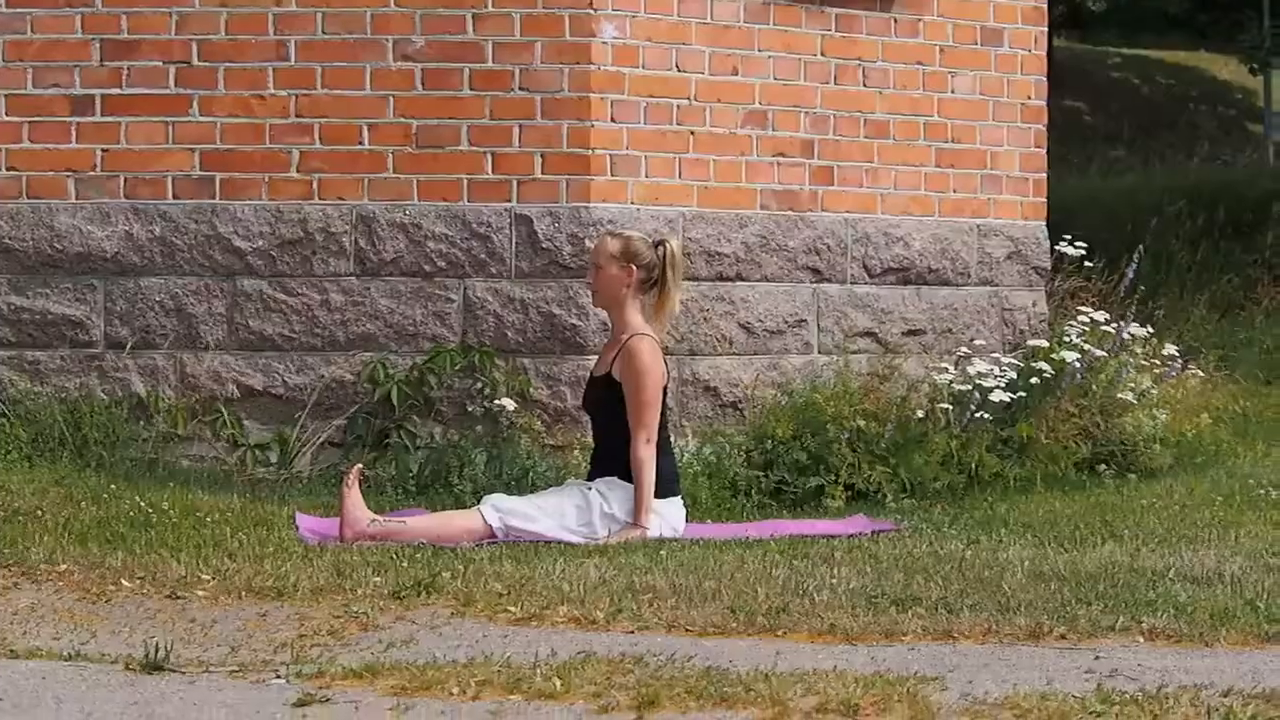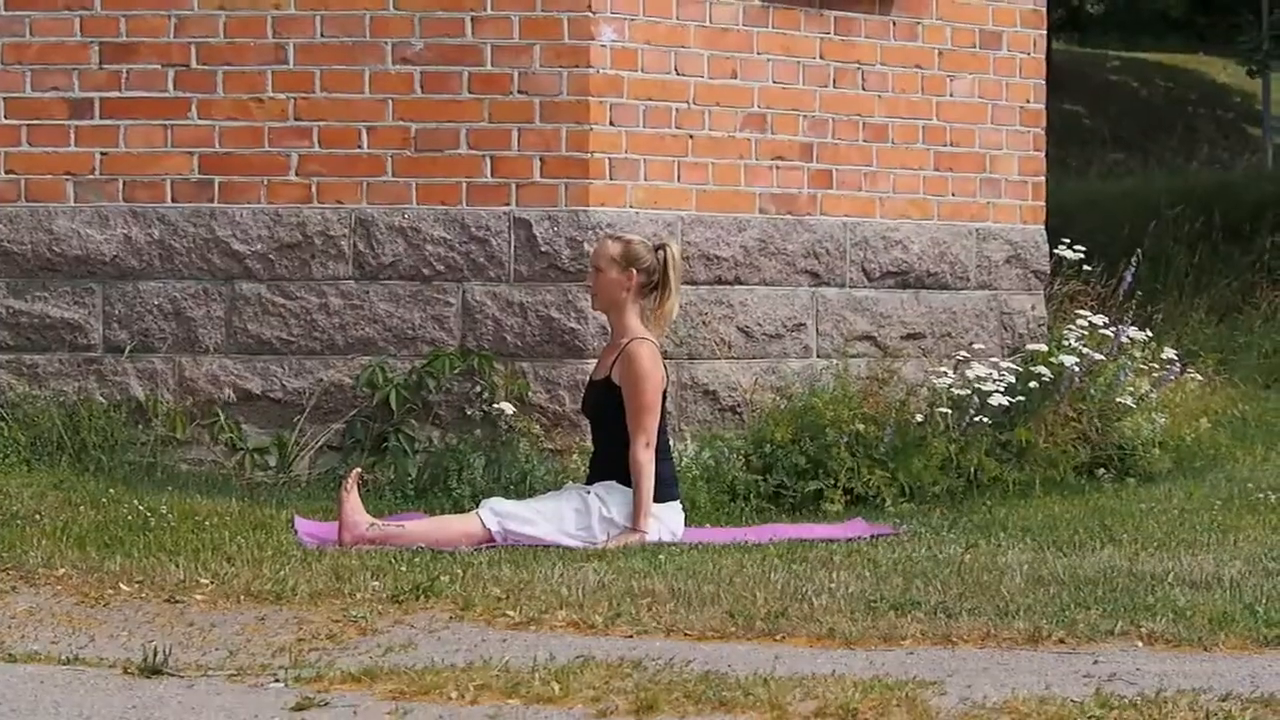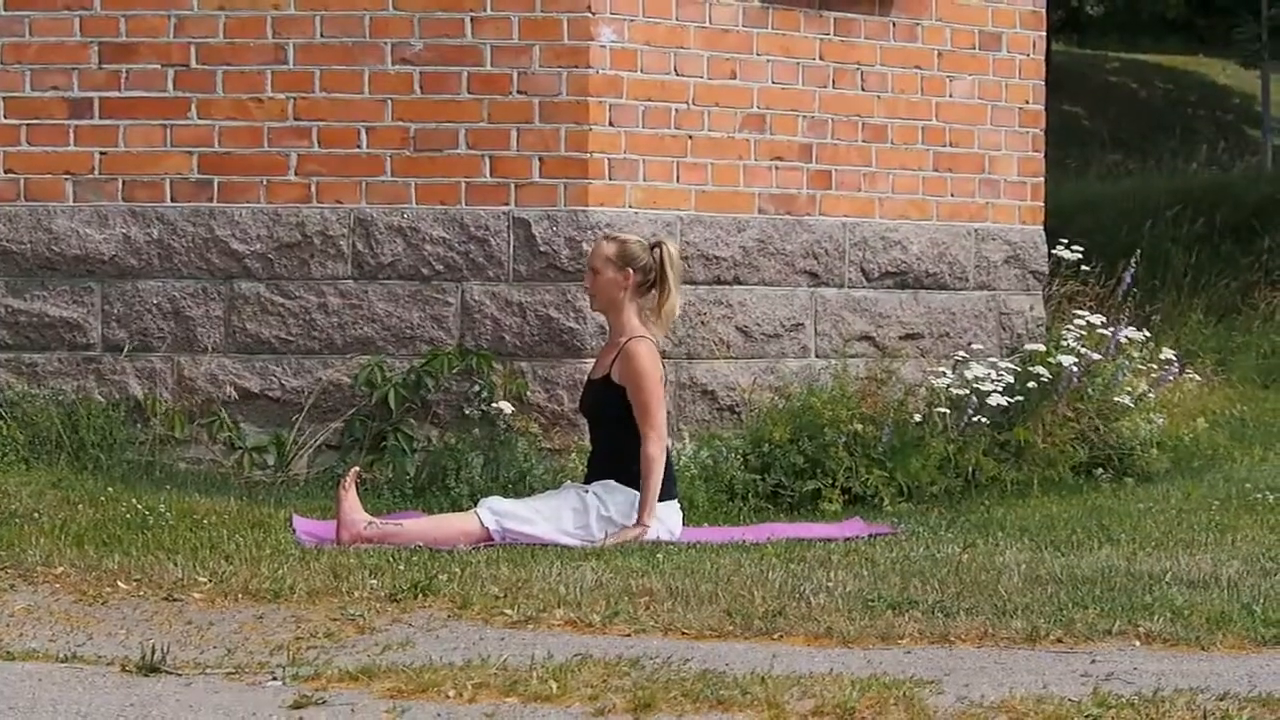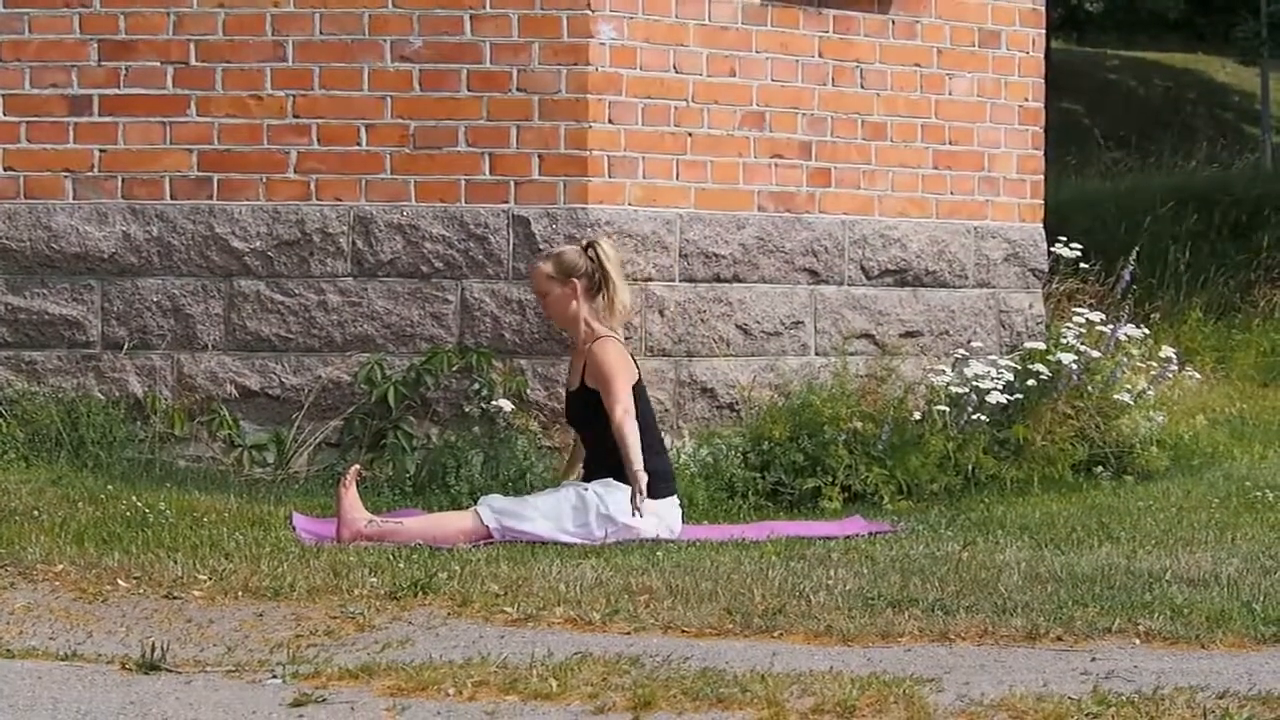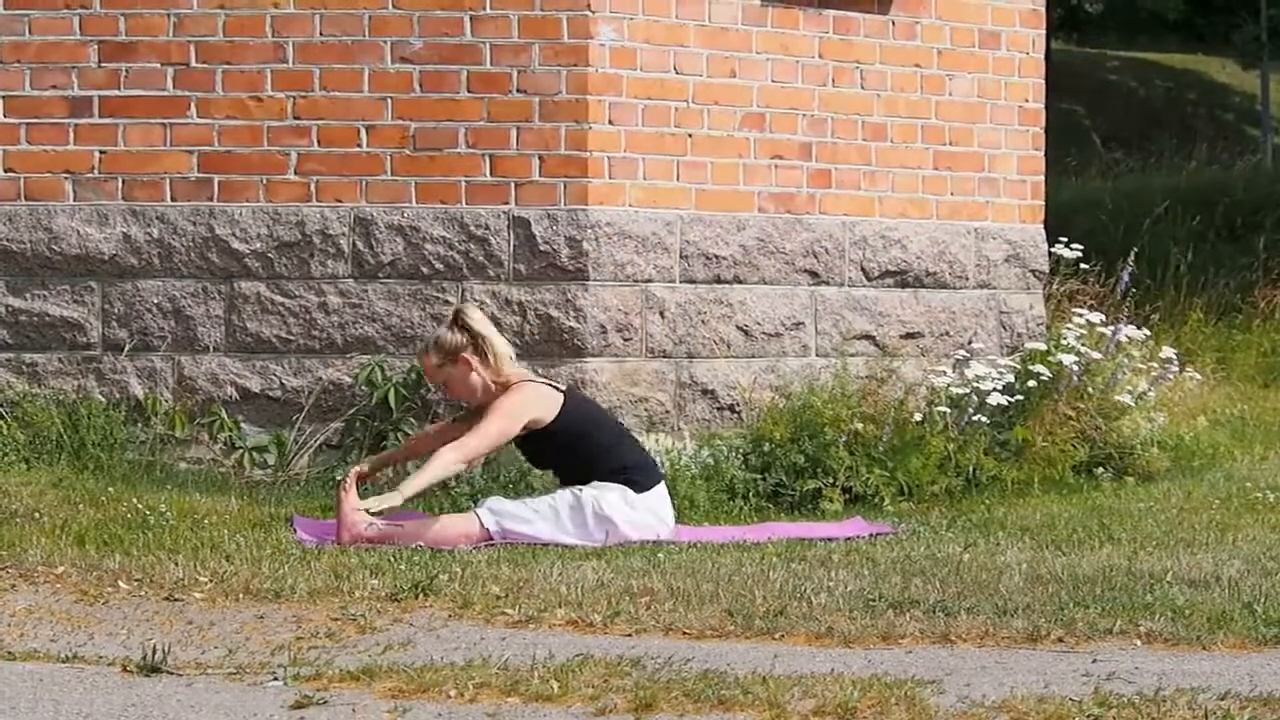
dt=0.5s
person 1, frame 1
left shoulder: (639, 348)
right shoulder: (617, 345)
left elbow: (645, 440)
left wrist: (641, 523)
left hip: (638, 502)
right hip: (611, 493)
left knee: (501, 515)
right knee: (503, 508)
left ankle: (372, 529)
right ankle: (376, 526)
person 1, frame 2
left shoulder: (639, 353)
right shoulder: (616, 349)
left elbow: (643, 445)
left wrist: (640, 527)
left hip: (637, 506)
right hip: (609, 496)
left knee: (499, 520)
right knee: (504, 513)
left ankle: (369, 534)
right ankle: (373, 531)
person 1, frame 3
left shoulder: (637, 351)
right shoulder: (615, 347)
left elbow: (654, 439)
left wrist: (645, 521)
left hip: (633, 504)
right hip: (609, 496)
left knee: (497, 519)
right knee: (500, 512)
left ankle: (367, 531)
right ankle: (373, 529)
person 1, frame 4
left shoulder: (603, 351)
right shoulder: (584, 350)
left elbow: (623, 415)
left wrist: (637, 470)
right wrist: (570, 471)
left hip: (632, 504)
right hip: (610, 496)
left knee: (494, 518)
right knee: (498, 511)
left ankle: (368, 530)
right ankle: (373, 527)
person 1, frame 5
left shoulder: (523, 398)
right shoulder: (506, 392)
left elbow: (460, 452)
right elbow: (441, 433)
left wrist: (397, 495)
right wrist: (374, 464)
left hip: (630, 505)
right hip: (618, 500)
left knee: (491, 522)
left ankle: (367, 532)
